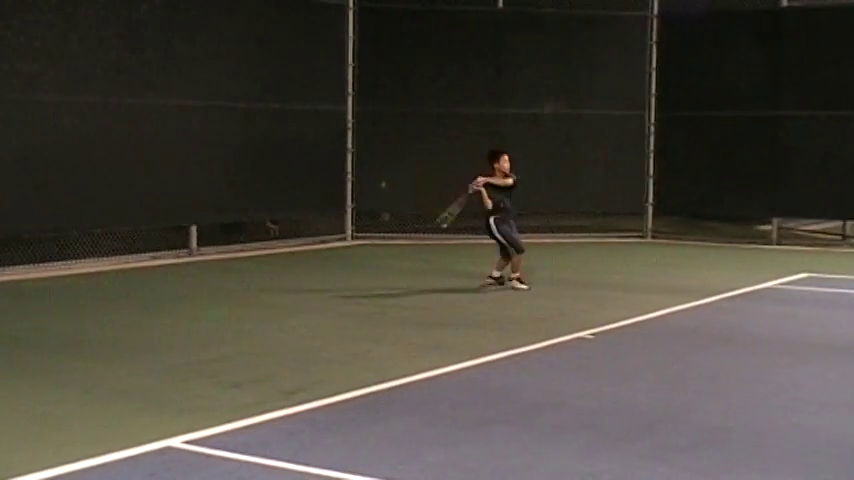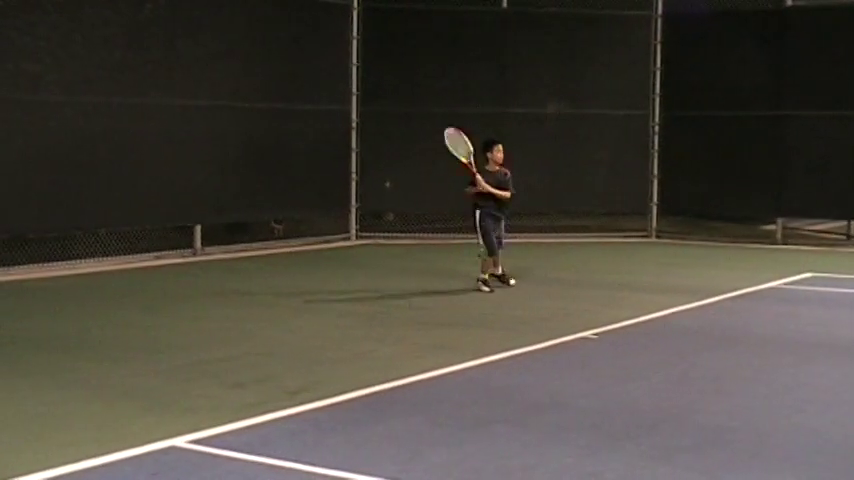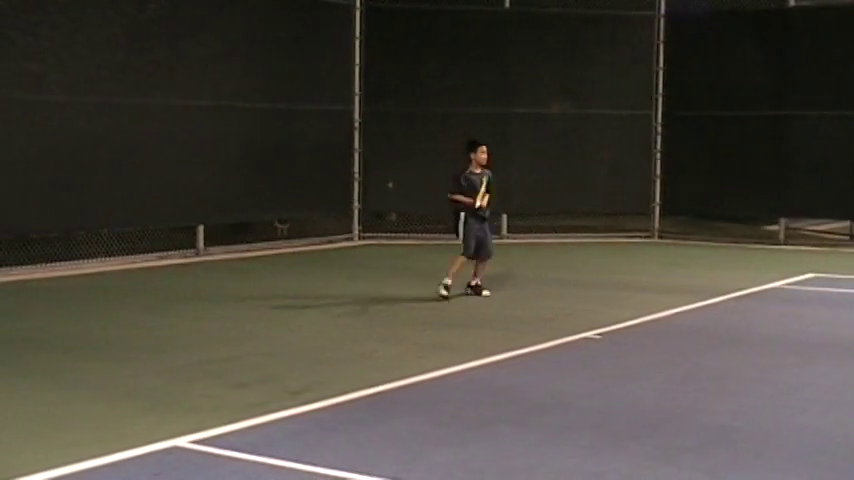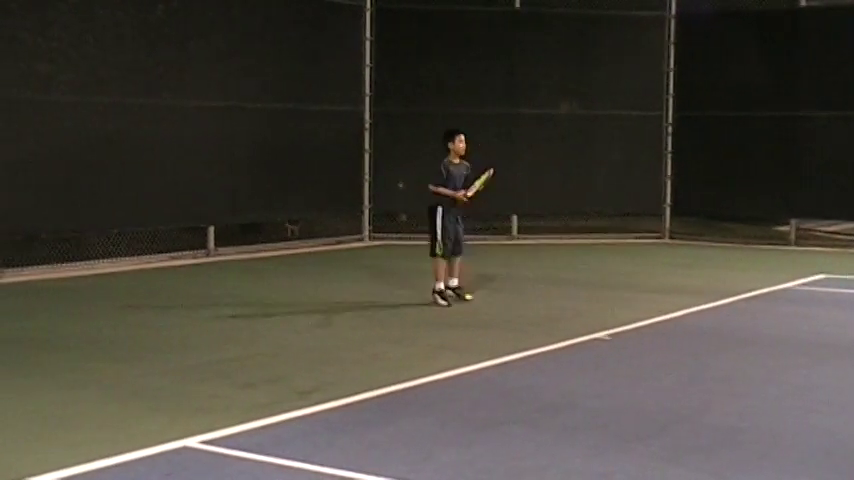
dt=0.3s
person 1, frame 1
left shoulder: (508, 179)
right shoulder: (484, 184)
left elbow: (509, 182)
right elbow: (489, 207)
left wrist: (487, 180)
right wrist: (482, 190)
left hip: (508, 221)
right hip: (495, 222)
left knee: (509, 253)
right knee: (518, 249)
left ankle: (495, 275)
right ankle: (515, 278)
person 1, frame 2
left shoulder: (505, 174)
right shoulder: (479, 173)
left elbow: (508, 195)
right elbow: (469, 191)
left wrist: (491, 189)
right wrist: (477, 188)
left hip: (499, 214)
right hip: (482, 214)
left knee: (497, 247)
right knee: (490, 249)
left ankle: (499, 272)
right ankle: (483, 278)
person 1, frame 3
left shoulder: (487, 175)
right shoulder: (463, 175)
right elbow: (451, 195)
left wrist: (484, 201)
right wrist: (470, 201)
left hip: (482, 217)
right hip: (466, 216)
left knee: (486, 252)
right knee: (467, 252)
left ankle: (474, 284)
right ankle: (446, 284)
person 1, frame 4
left shoulder: (466, 167)
right shoulder: (443, 165)
right elbow: (432, 187)
left wrist: (464, 195)
right wrist: (453, 194)
left hip: (456, 212)
right hip: (441, 210)
left knee: (457, 250)
right knee: (441, 252)
left ankle: (454, 285)
right ankle: (438, 289)
